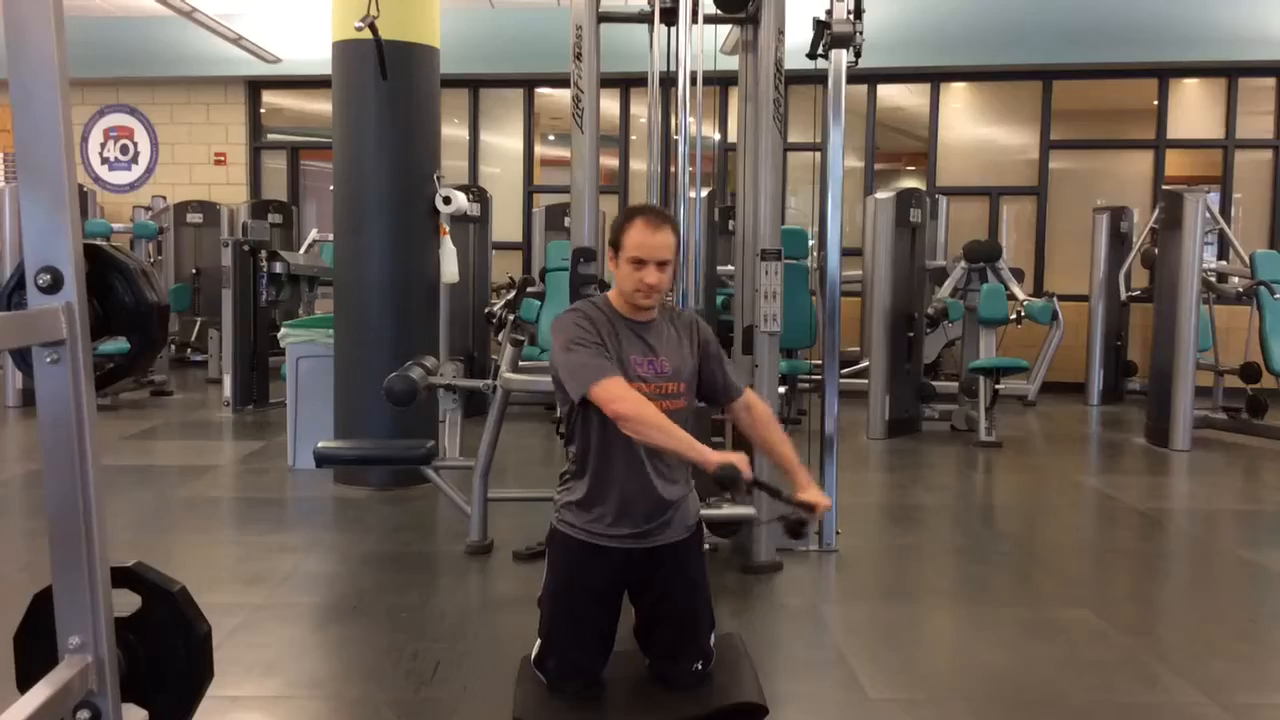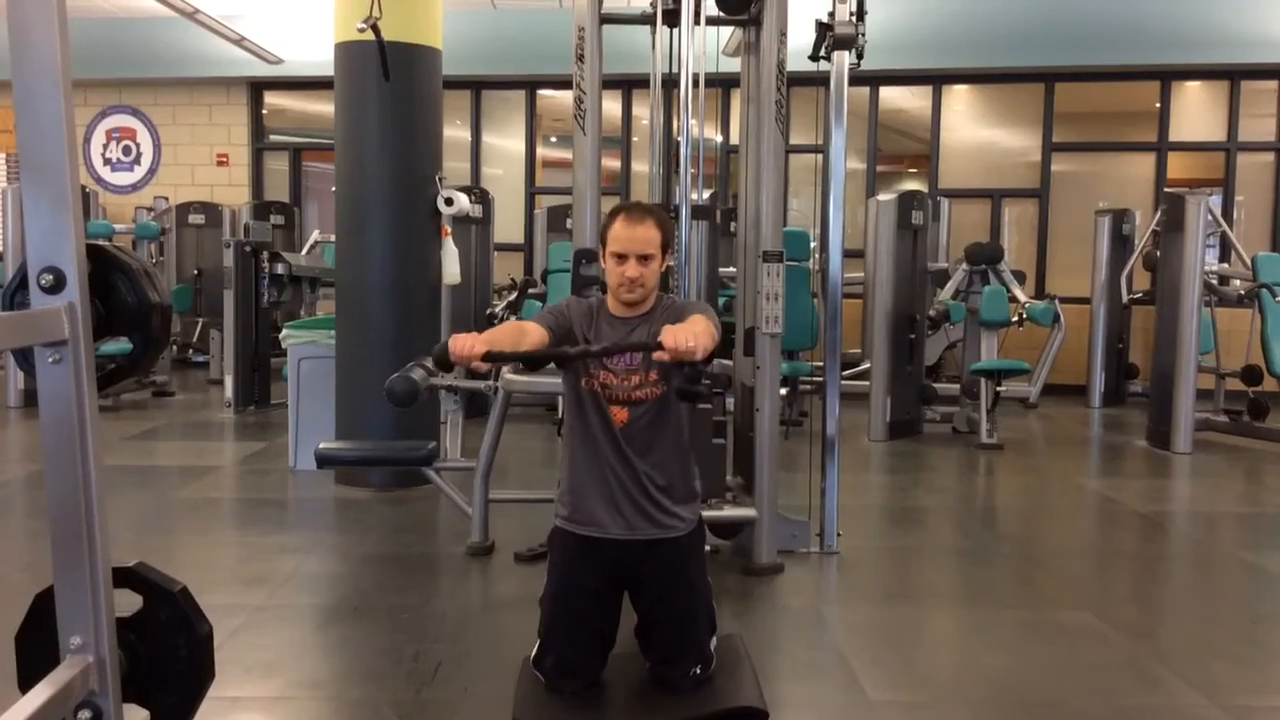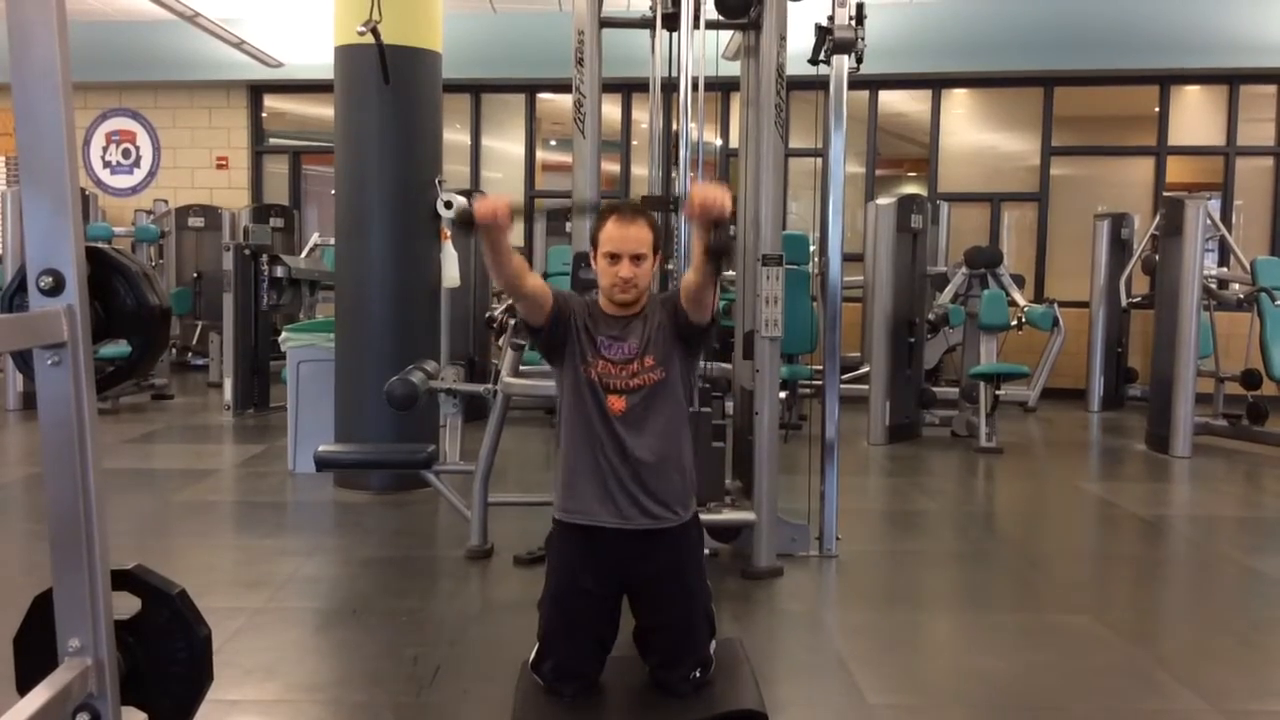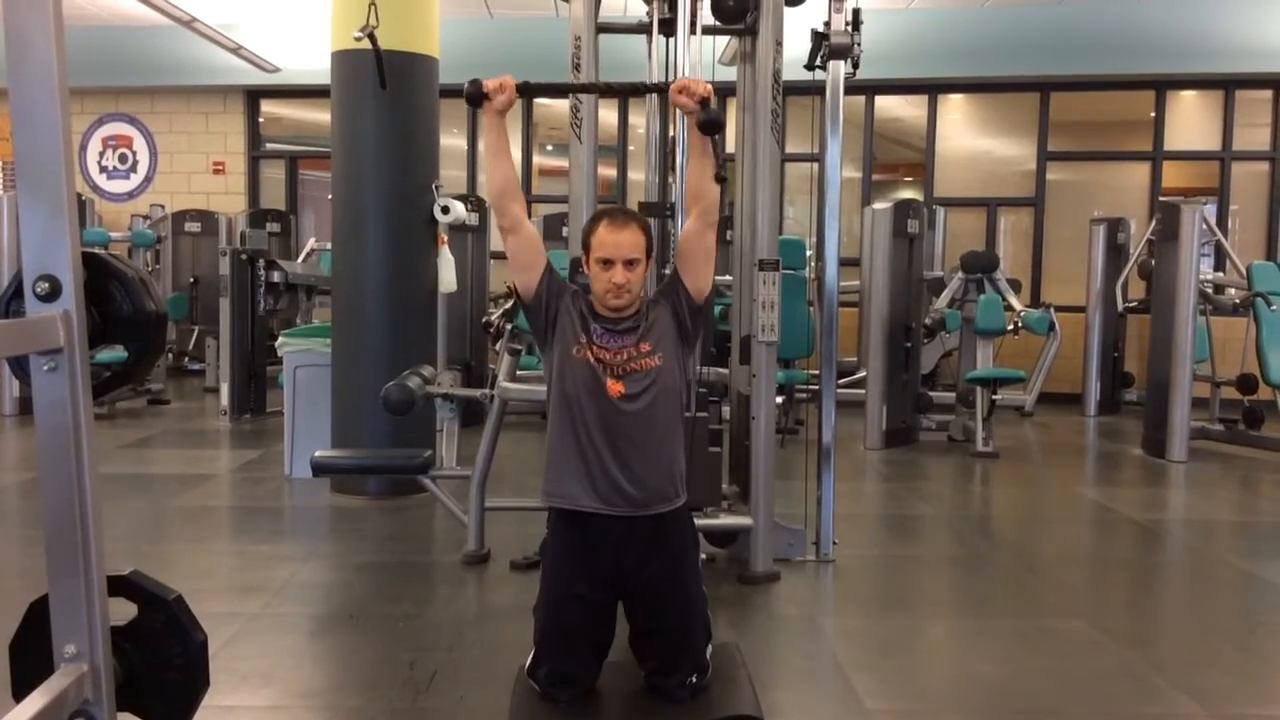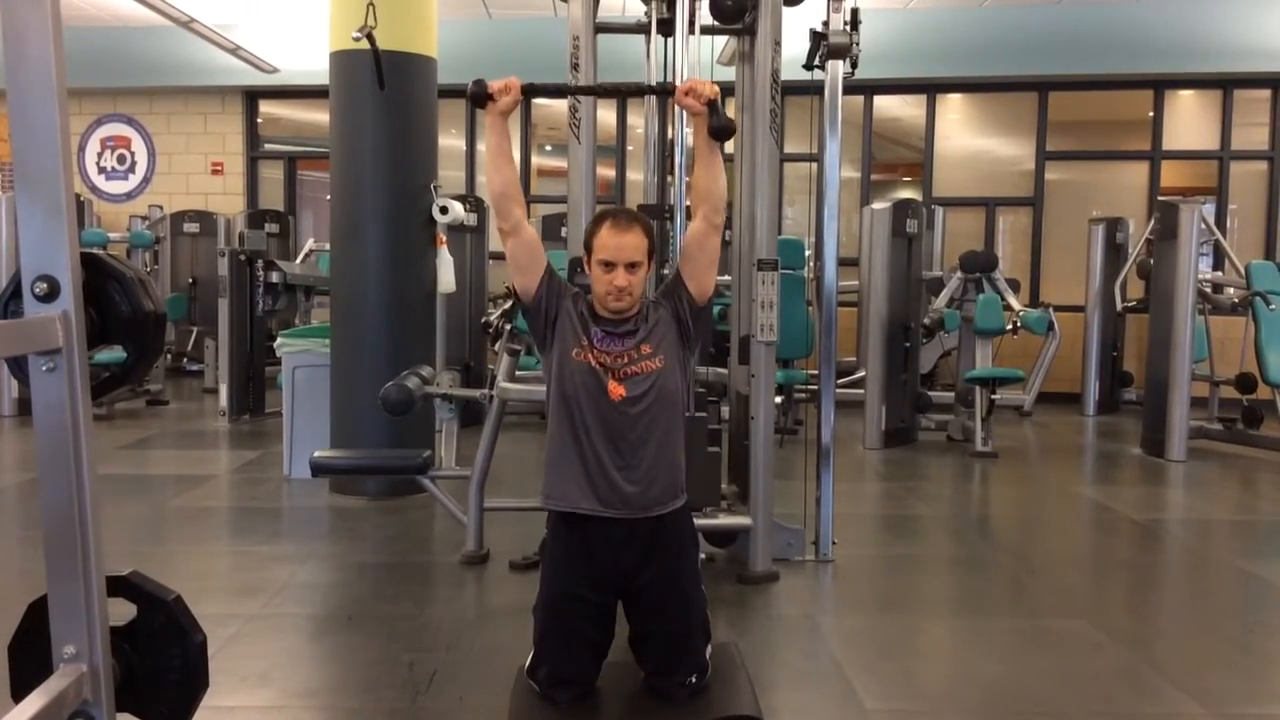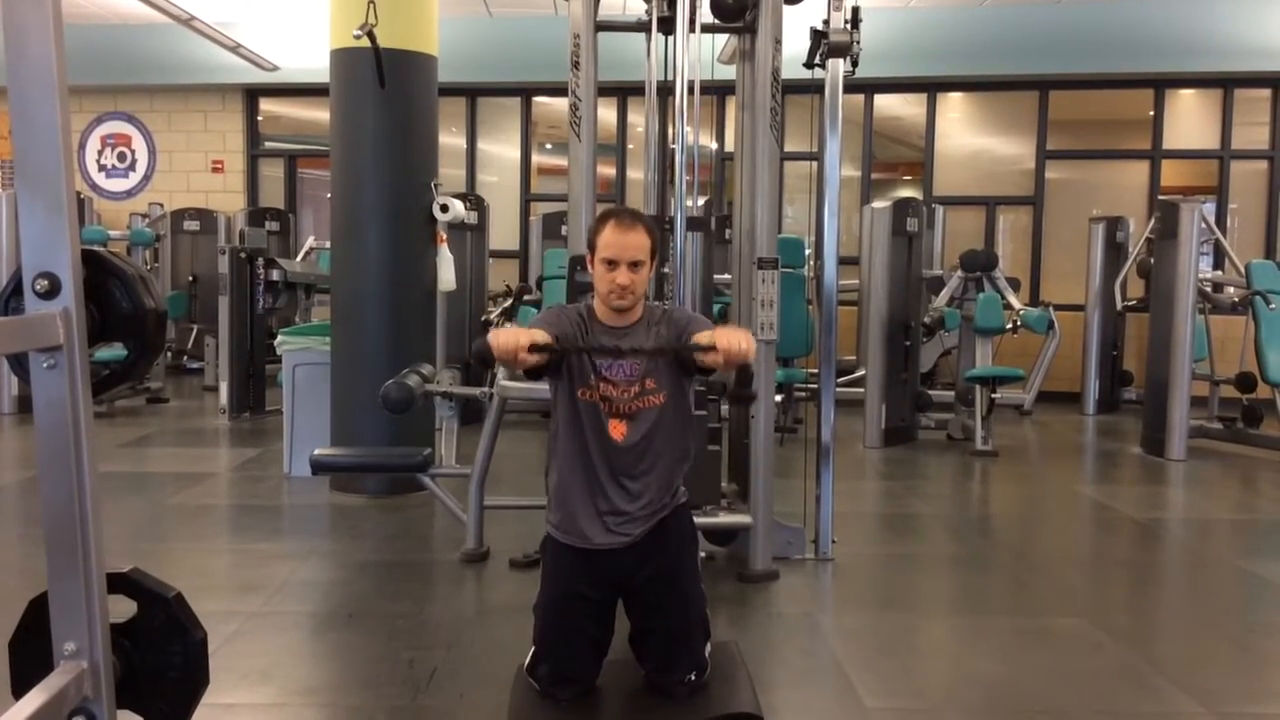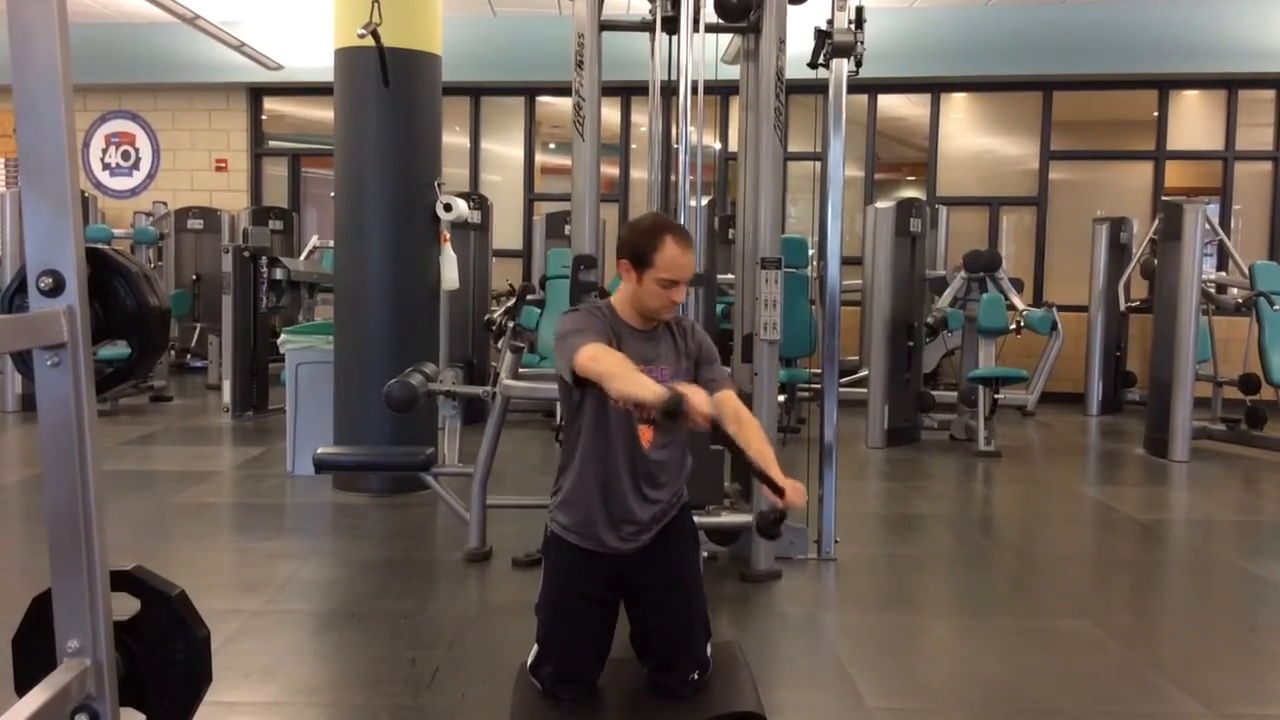
dt=0.7s
person 1, frame 1
left shoulder: (692, 331)
right shoulder: (577, 327)
left elbow: (746, 406)
right elbow: (623, 407)
left wrist: (802, 481)
right wrist: (707, 455)
left hip: (672, 531)
right hip: (588, 533)
left knee: (686, 673)
right knee: (567, 676)
left ankle: (646, 629)
person 1, frame 2
left shoulder: (681, 316)
right shoulder: (574, 317)
left elbow: (701, 328)
right elbow: (525, 333)
left wrist: (690, 338)
right wrist: (481, 341)
left hip: (669, 527)
right hip: (585, 526)
left knee: (684, 674)
right knee: (564, 675)
left ankle: (652, 630)
right ankle: (606, 626)
person 1, frame 3
left shoulder: (676, 318)
right shoulder: (569, 320)
left elbow: (703, 280)
right elbow: (519, 285)
left wrist: (709, 222)
right wrist: (494, 234)
left hip: (667, 526)
right hip: (582, 526)
left knee: (684, 677)
right knee: (564, 678)
left ankle: (650, 638)
right ankle: (596, 634)
person 1, frame 4
left shoulder: (673, 317)
right shoulder: (558, 314)
left elbow: (702, 216)
right elbow: (511, 217)
left wrist: (697, 121)
right wrist: (494, 118)
left hip: (661, 524)
right hip: (577, 525)
left knee: (682, 681)
right knee: (559, 684)
left ankle: (650, 643)
right ankle: (595, 639)
person 1, frame 5
left shoulder: (675, 318)
right shoulder: (558, 316)
left elbow: (709, 219)
right elbow: (511, 220)
left wrist: (702, 123)
right wrist: (496, 120)
left hip: (661, 526)
right hip: (577, 528)
left knee: (680, 681)
right knee: (560, 684)
left ankle: (652, 644)
right ankle: (585, 648)
person 1, frame 6
left shoulder: (675, 327)
right shoulder: (565, 325)
left elbow: (710, 341)
right elbow: (533, 341)
left wrist: (730, 342)
right wrist: (511, 341)
left hip: (660, 528)
right hip: (576, 534)
left knee: (680, 679)
right knee: (559, 681)
left ankle: (647, 639)
right ankle: (591, 637)
person 1, frame 7
left shoulder: (691, 338)
right shoulder: (583, 325)
left elbow: (732, 410)
right elbow: (607, 368)
left wrist: (776, 476)
right wrist: (671, 394)
left hip: (664, 530)
right hip: (583, 535)
left knee: (683, 679)
right knee: (562, 682)
left ankle: (648, 634)
